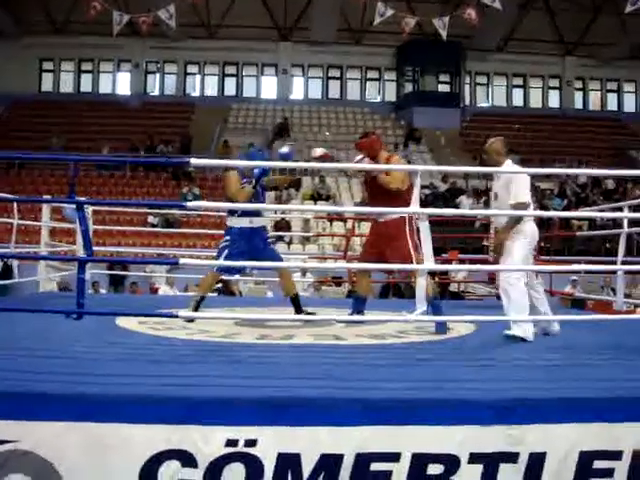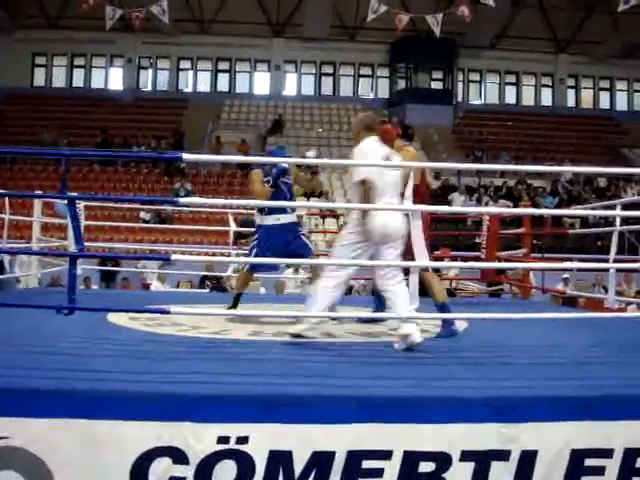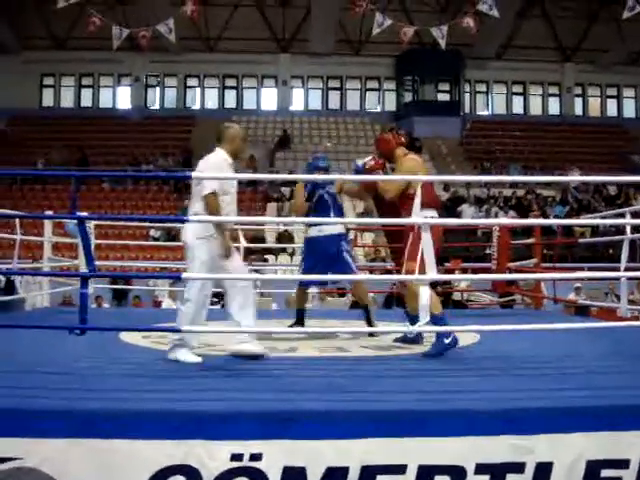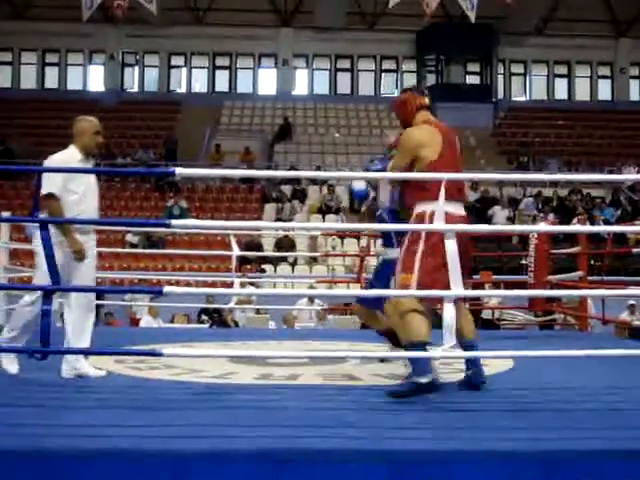
dt=1s
person 1, frame 1
left shoulder: (514, 173)
right shoulder: (503, 175)
left elbow: (522, 206)
left wrist: (504, 232)
right wrist: (500, 236)
left hip: (520, 232)
right hip: (514, 233)
left knee: (509, 279)
right knee: (529, 280)
left ankle: (522, 327)
right ankle: (548, 323)
person 1, frame 2
left shoulder: (363, 150)
right shoulder: (393, 155)
left elbow: (365, 185)
left wrist: (364, 220)
left hip: (371, 220)
right hip: (396, 220)
left knee: (335, 272)
right knee: (392, 278)
left ankle: (309, 322)
right ankle: (408, 328)
person 1, frame 3
left shoulder: (223, 164)
right shoulder: (214, 162)
right elbow: (211, 201)
right wrist: (225, 235)
left hip: (217, 235)
right hip: (204, 234)
left knee: (240, 284)
right knee: (198, 291)
left ankle: (243, 340)
right ankle: (180, 346)
person 1, frame 4
left shoulder: (89, 166)
right shoulder: (59, 161)
right elbow: (50, 202)
right wrist: (71, 238)
left hip: (85, 241)
right hip: (57, 240)
left knee: (84, 300)
right knee: (42, 297)
left ankle: (74, 361)
person 2, frame 1
left shoulder: (396, 162)
right shoulder: (373, 165)
left elbow: (394, 184)
left wrist: (373, 171)
left hip: (400, 222)
right hip: (380, 223)
left knee: (416, 266)
left ankle: (437, 313)
right ankle: (357, 311)
person 2, frame 2
left shoulder: (406, 153)
right shoulder: (398, 155)
left hip: (411, 217)
left knee: (423, 269)
left ankle: (448, 322)
right ankle: (379, 310)
person 2, frame 3
left shoulder: (408, 161)
right shoulder: (411, 162)
left elbow: (390, 193)
right elbow: (400, 193)
left wrist: (373, 174)
right wrist: (380, 175)
left hip: (422, 225)
right hip: (417, 225)
left knee: (415, 279)
right knee: (408, 279)
left ankle: (445, 334)
right ankle: (414, 330)
person 2, frame 4
left shoulder: (415, 135)
right shoulder: (450, 135)
left elbow: (393, 175)
left wrist: (398, 152)
left hip: (432, 219)
right hip: (456, 219)
left knee: (406, 295)
right knee: (454, 299)
left ankle: (423, 372)
right ankle: (474, 369)
person 3, frame 1
left shoulder: (261, 175)
right shoulder: (233, 175)
left elbow: (282, 182)
right elbow: (240, 198)
right wrist: (255, 179)
left hip: (258, 230)
right hip: (237, 231)
left knee: (282, 268)
right knee: (218, 271)
left ankle: (298, 309)
right ankle: (194, 308)
person 3, frame 2
left shoulder: (290, 170)
right shoulder: (258, 173)
right elbow: (260, 197)
right wrist: (274, 180)
left hip: (290, 225)
right hip: (267, 227)
right knee: (250, 268)
right ankle: (234, 304)
person 3, frame 3
left shoulder: (336, 182)
right shoulder: (302, 187)
right elbow: (298, 212)
right wrist: (310, 194)
left hip: (336, 237)
right hip: (314, 240)
right knee: (303, 284)
left ankle: (369, 320)
right ankle: (299, 320)
person 3, frame 4
right shoulder: (374, 197)
right elbow: (363, 224)
right wrist: (358, 205)
right hip: (390, 259)
right knee: (362, 307)
right ankle: (397, 341)
